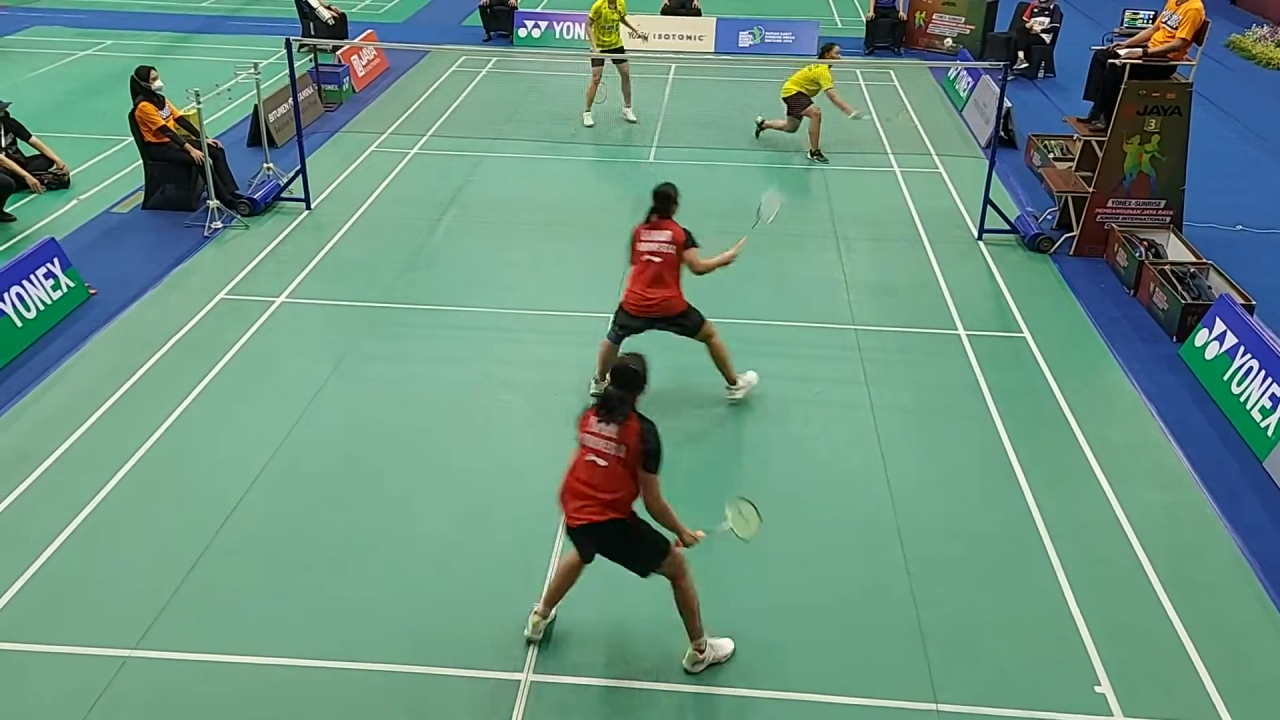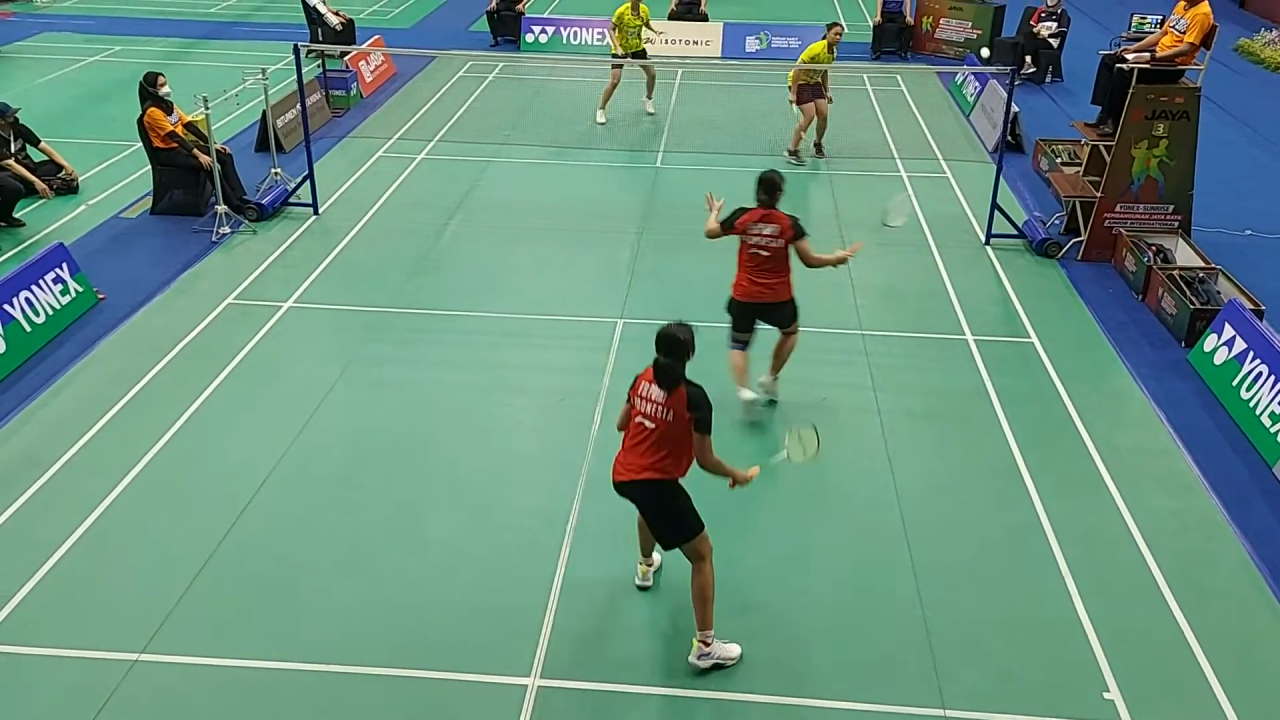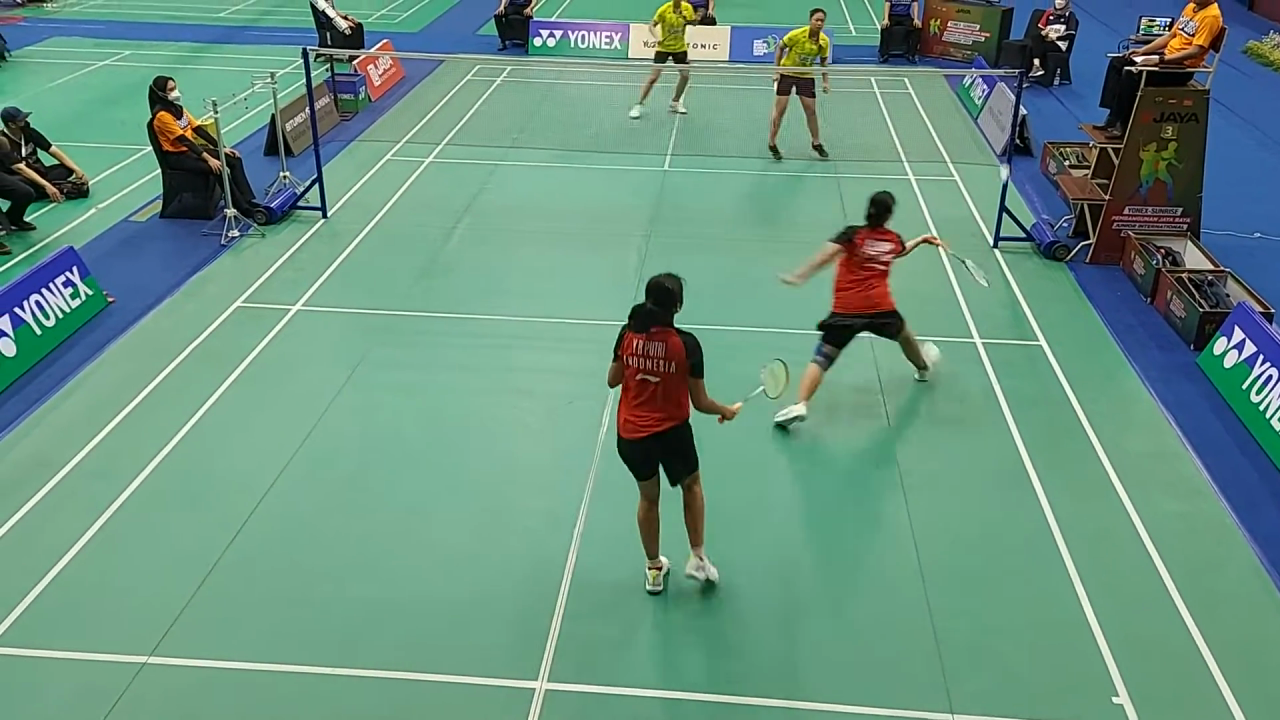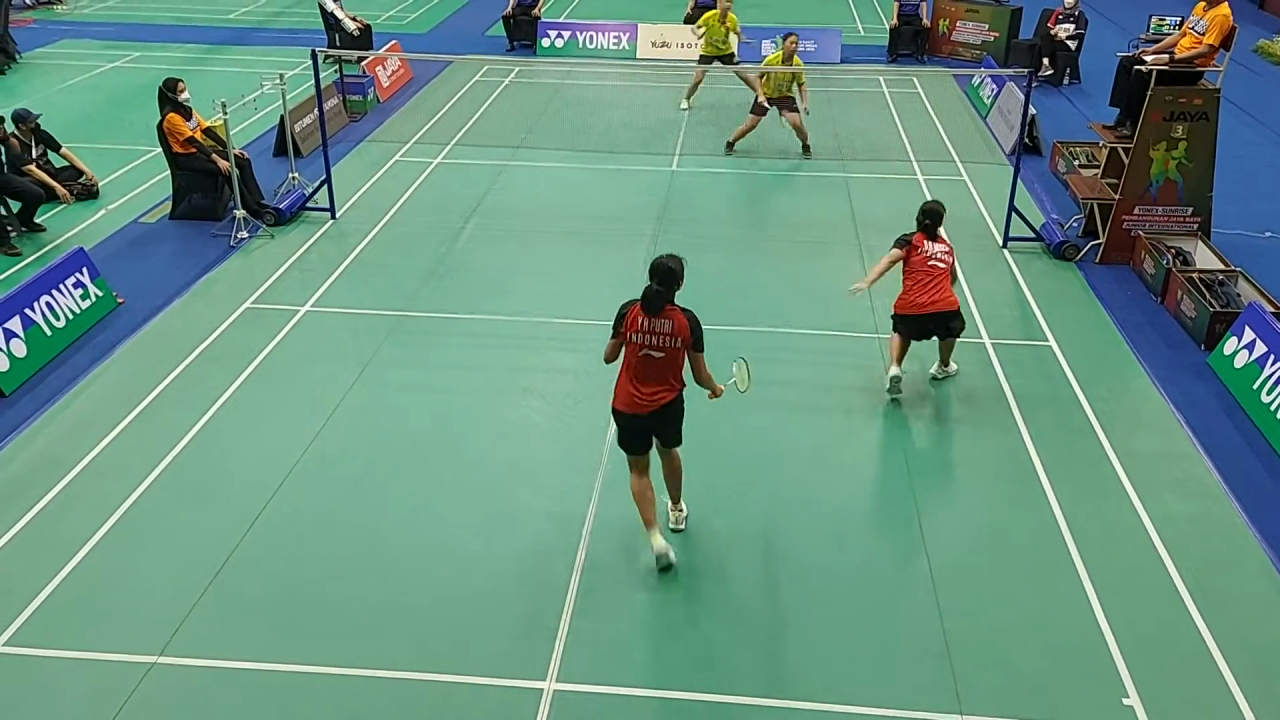
dt=0.3s
person 1, frame 1
left shoulder: (590, 415)
right shoulder: (643, 431)
right elbow: (653, 503)
right wrist: (685, 535)
left hip: (575, 520)
right hip: (612, 526)
left knee: (584, 554)
right knee: (678, 567)
left ankle: (539, 618)
right ankle: (700, 650)
person 1, frame 2
left shoulder: (642, 379)
right shoulder: (693, 397)
right elbow: (705, 460)
right wrist: (738, 475)
left hip: (622, 476)
right hip: (657, 482)
right knee: (702, 555)
left ankle: (645, 568)
right ankle: (705, 646)
person 1, frame 3
left shoulder: (628, 334)
right shoulder: (686, 343)
left elbow: (612, 381)
right elbow: (699, 402)
right wrist: (726, 410)
left hip: (631, 434)
right hip: (672, 432)
left knee: (648, 497)
right knee: (691, 488)
left ankle: (655, 569)
right ankle: (697, 560)
person 1, frame 4
left shoulder: (629, 311)
right shoulder: (687, 321)
left elbow: (609, 356)
right elbow: (700, 376)
right wrist: (715, 388)
left hip: (629, 405)
right hip: (668, 403)
left knee: (639, 472)
right knee: (668, 453)
left ankle: (656, 539)
right ankle: (676, 510)
person 2, frame 1
left shoulder: (638, 231)
right shoulder: (679, 233)
right elbow: (698, 267)
right wrist: (726, 257)
left hip: (634, 306)
right hip: (670, 308)
left knee: (615, 337)
right knee: (710, 335)
left ankle: (599, 383)
right ankle: (735, 385)
person 2, frame 2
left shoulder: (741, 217)
right shoulder: (789, 224)
left elbow: (710, 232)
right elbow: (810, 260)
left wrist: (714, 211)
right wrist: (838, 258)
left hip: (743, 296)
right hip: (776, 296)
left knee: (738, 344)
right knee: (790, 332)
left ankle: (744, 391)
right ankle: (771, 379)
person 2, frame 3
left shoulder: (853, 234)
right shoulder: (894, 239)
left elbow: (827, 254)
right elbow: (900, 250)
left wrist: (800, 275)
right wrist: (921, 239)
left hip: (846, 311)
right hip: (881, 310)
left knee: (821, 359)
right knee: (902, 334)
left ankle: (798, 406)
right ankle: (923, 366)
person 2, frame 4
left shoulder: (909, 240)
right shoulder: (947, 245)
left elbow: (890, 259)
left wrist: (867, 281)
left hip: (911, 310)
right hip: (945, 309)
left knee: (900, 333)
right knee: (951, 329)
left ankle: (894, 368)
right ankle: (943, 367)
